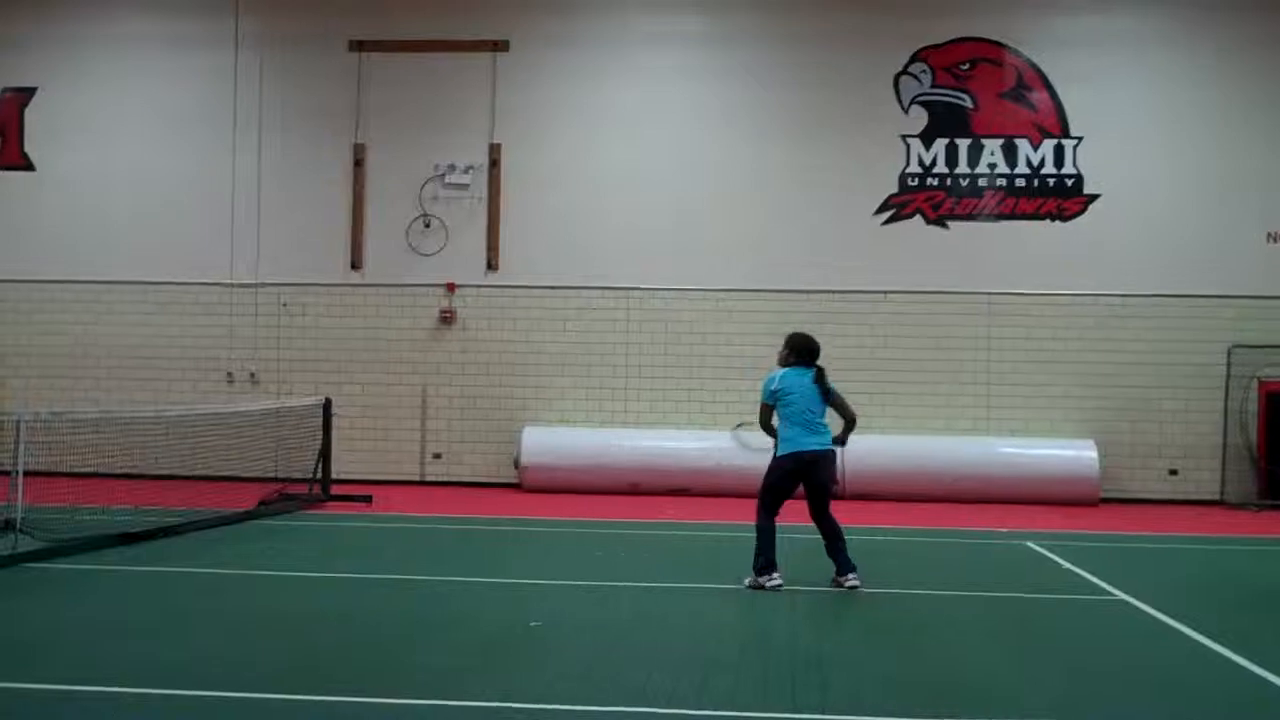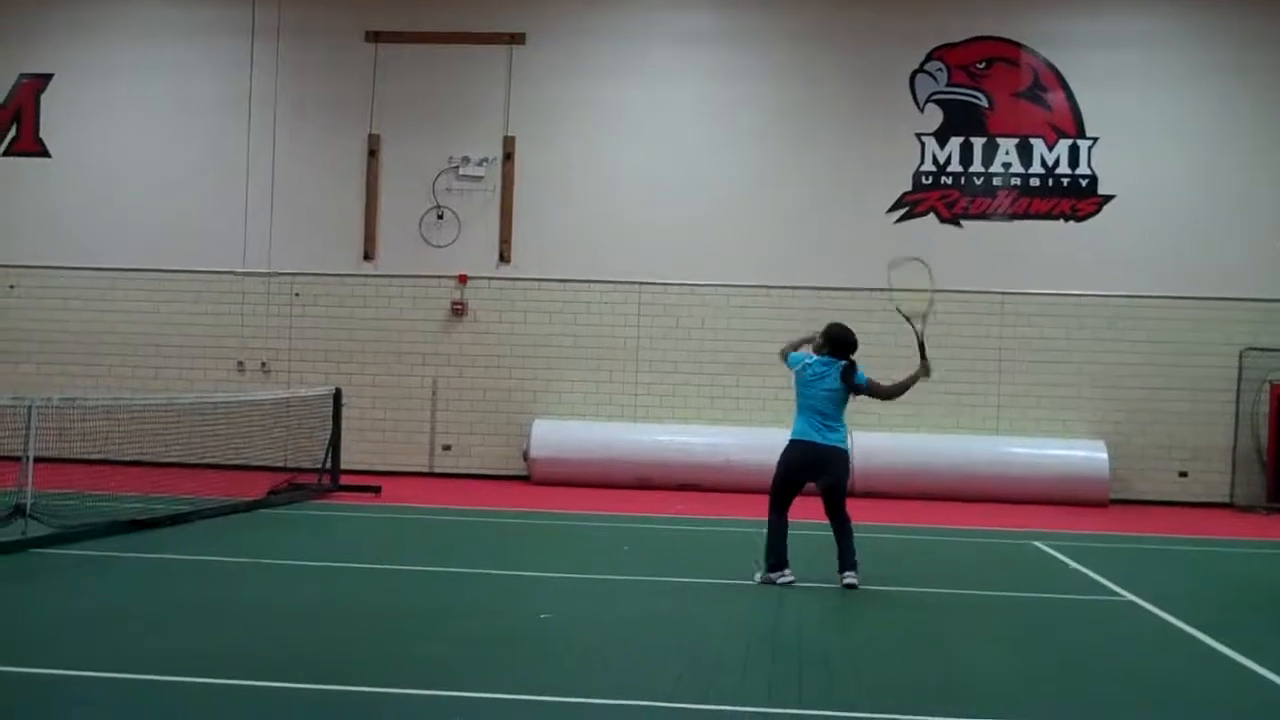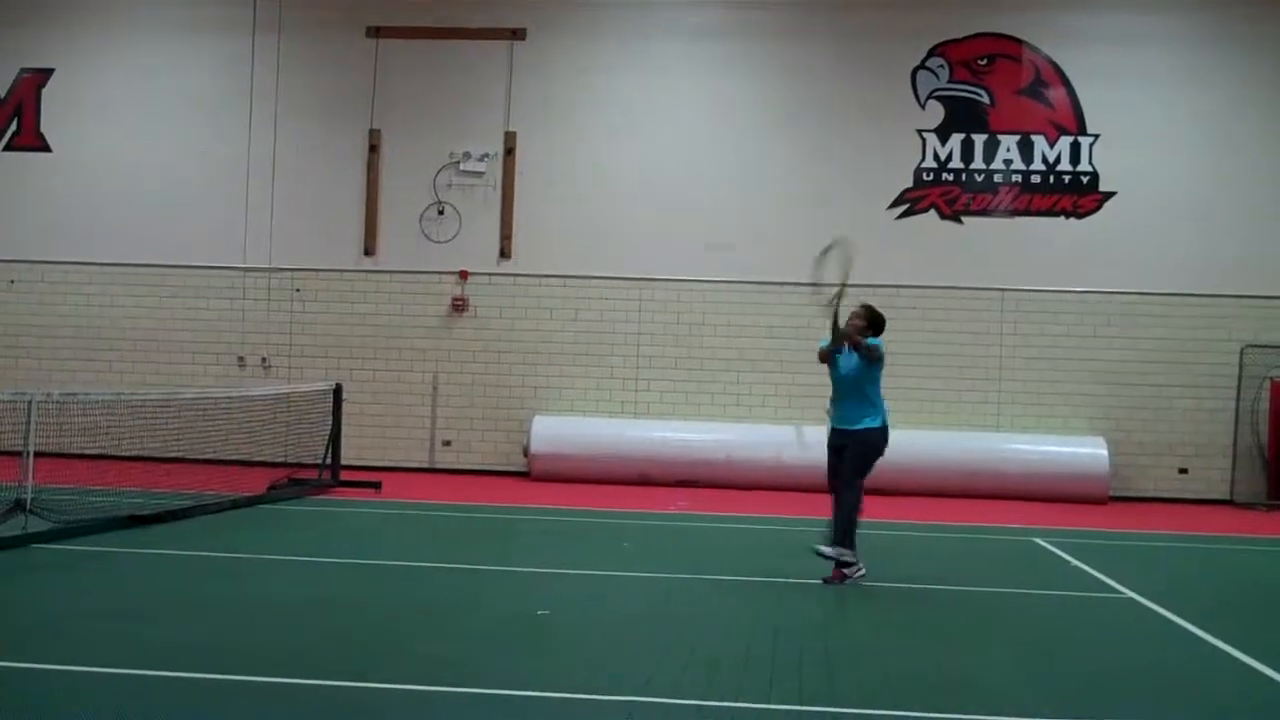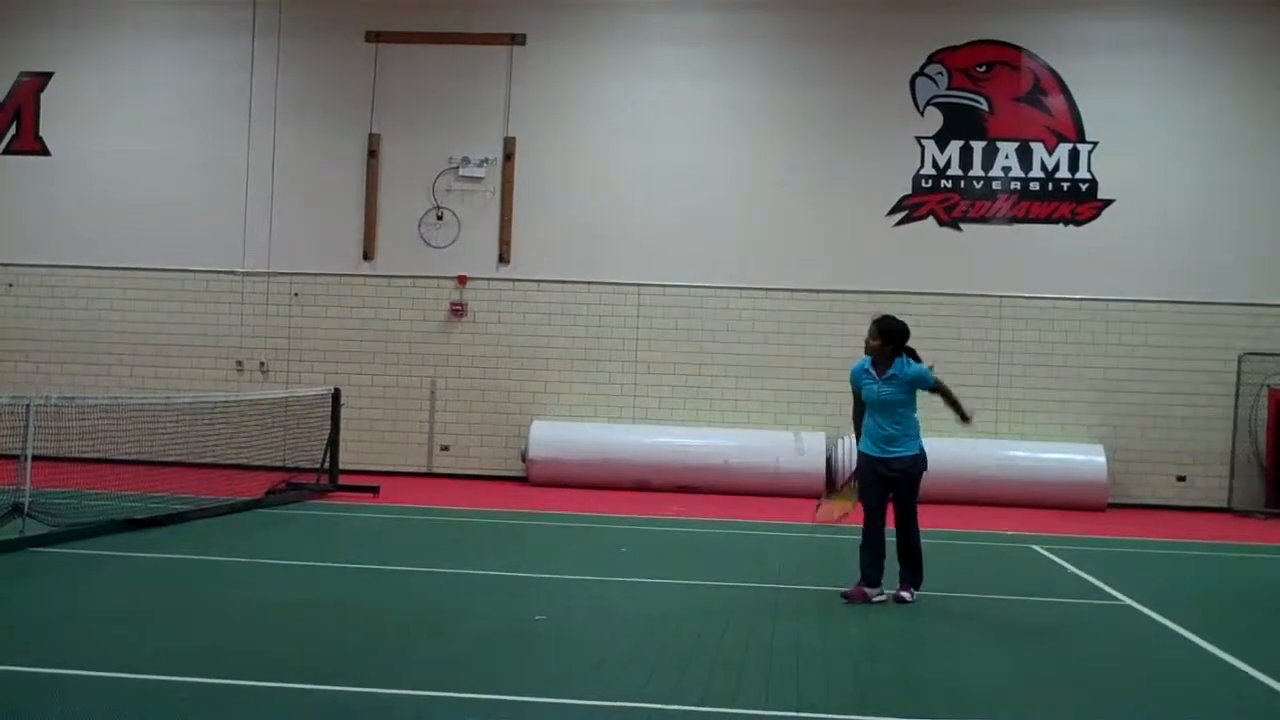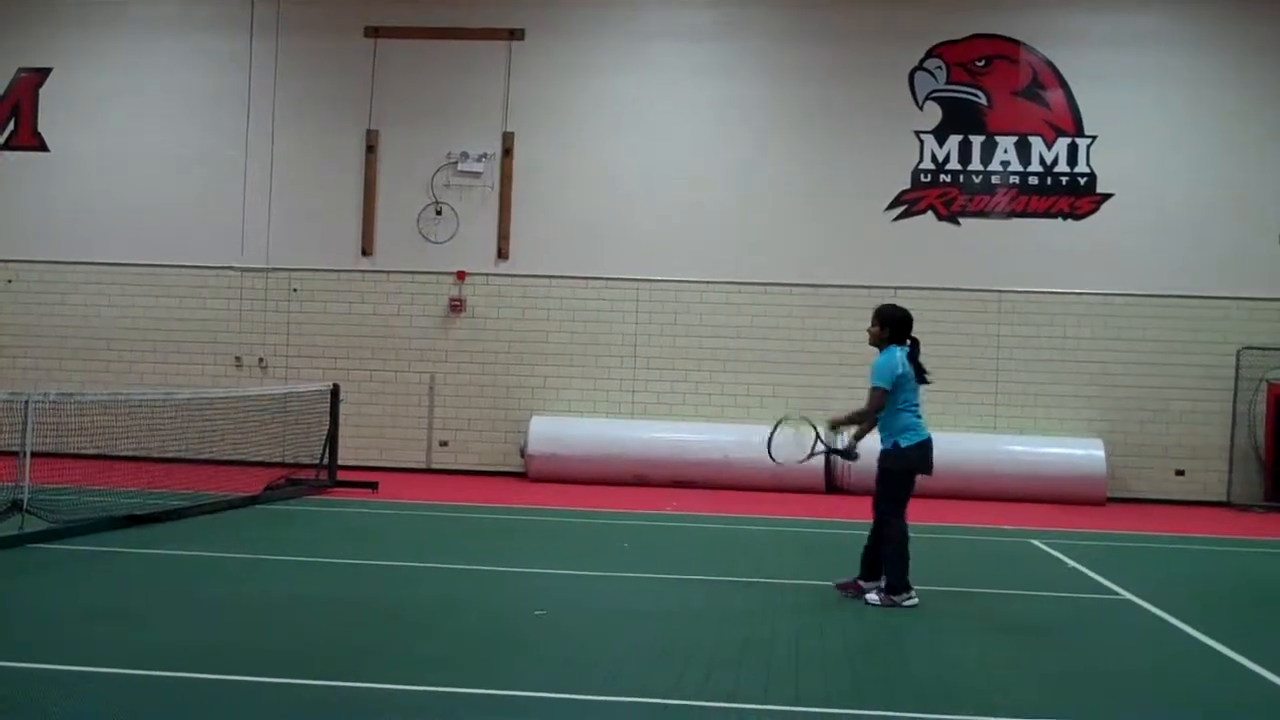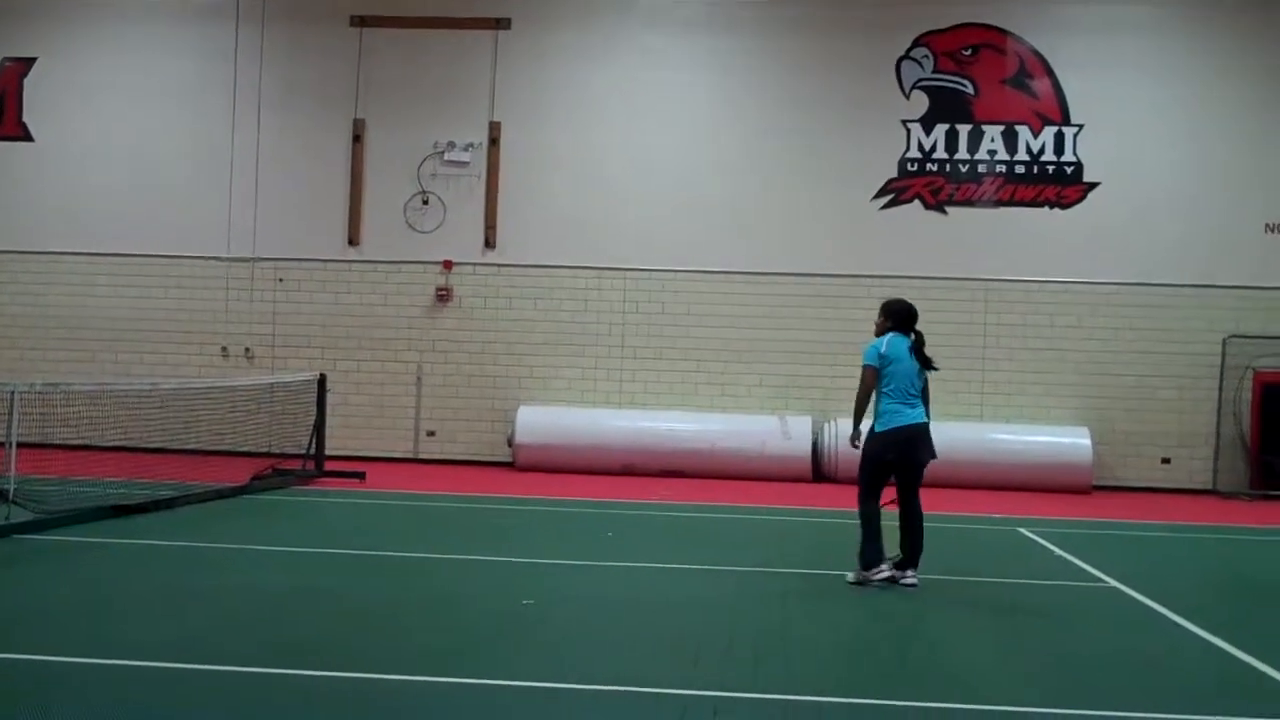
dt=0.7s
person 1, frame 1
left shoulder: (776, 379)
right shoulder: (820, 381)
left elbow: (764, 422)
right elbow: (850, 418)
left wrist: (778, 434)
right wrist: (842, 438)
left hip: (791, 455)
right hip: (823, 455)
left knee: (766, 510)
right knee: (822, 514)
left ankle: (766, 572)
right ankle: (847, 572)
person 1, frame 2
left shoulder: (803, 362)
right shoulder: (849, 374)
left elbow: (784, 351)
right elbow: (887, 393)
left wrist: (802, 340)
right wrist: (918, 374)
left hip: (801, 447)
right hip: (835, 453)
left knee: (778, 507)
right knee: (837, 512)
left ankle: (777, 569)
right ankle: (849, 570)
person 1, frame 3
left shoulder: (871, 348)
right shoulder: (836, 346)
left elbow: (871, 352)
right elbow: (823, 356)
left wrist: (854, 339)
right wrist: (835, 341)
left hip: (869, 429)
right hip: (840, 429)
left knee: (849, 483)
right knee: (838, 490)
left ankle: (841, 545)
right ankle: (847, 562)
person 1, frame 4
left shoulder: (911, 371)
right shoulder: (859, 371)
left elbow: (942, 390)
left wrist: (961, 413)
right wrist: (859, 445)
left hip: (906, 456)
right hip: (871, 456)
left knee: (906, 519)
right knee: (872, 518)
left ankle: (910, 582)
right ankle: (870, 584)
person 1, frame 5
left shoulder: (887, 361)
right shoulder: (896, 357)
left elbow: (872, 409)
left wrist: (842, 422)
right wrist: (856, 437)
left hip: (903, 447)
right hip: (903, 445)
left knee: (892, 516)
right knee: (883, 513)
left ankle: (899, 590)
right ankle: (869, 577)
person 1, frame 6
left shoulder: (878, 347)
right shoulder: (916, 351)
left elbow: (865, 391)
left wrist: (856, 428)
left hip: (888, 432)
right hip: (918, 431)
left knee: (868, 497)
right knee: (910, 501)
left ankle: (874, 564)
right ankle: (907, 568)
